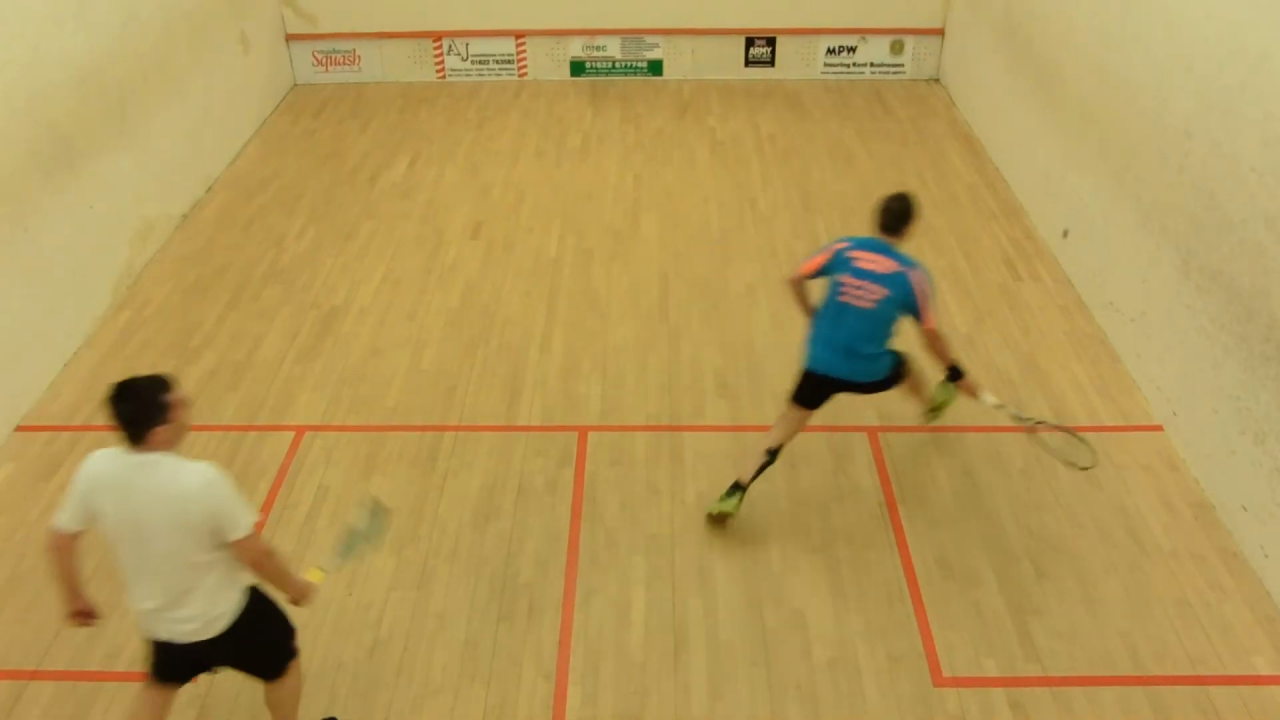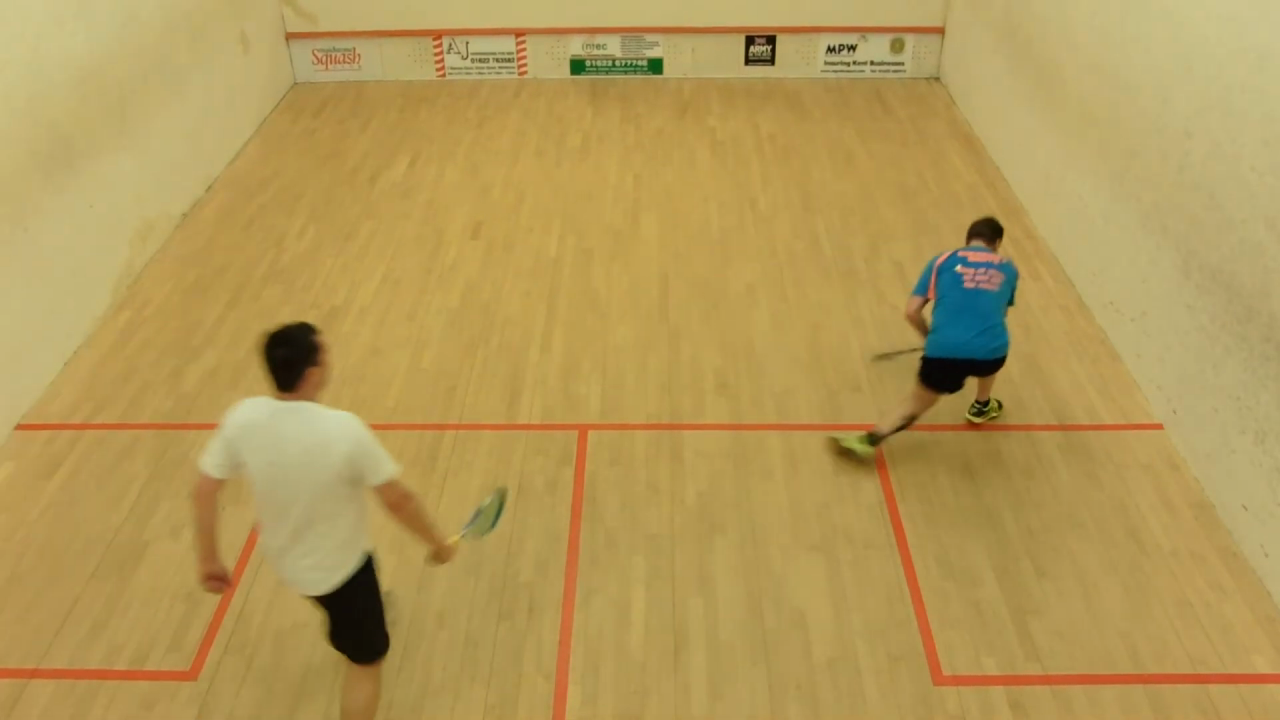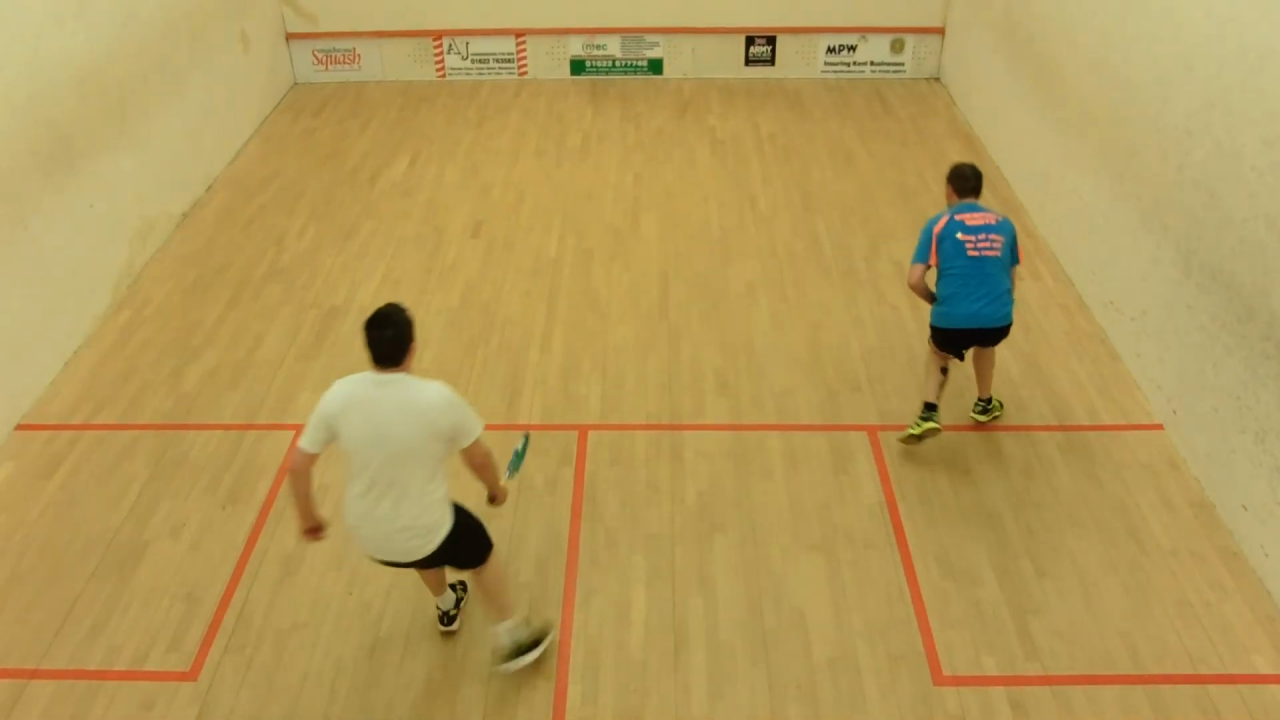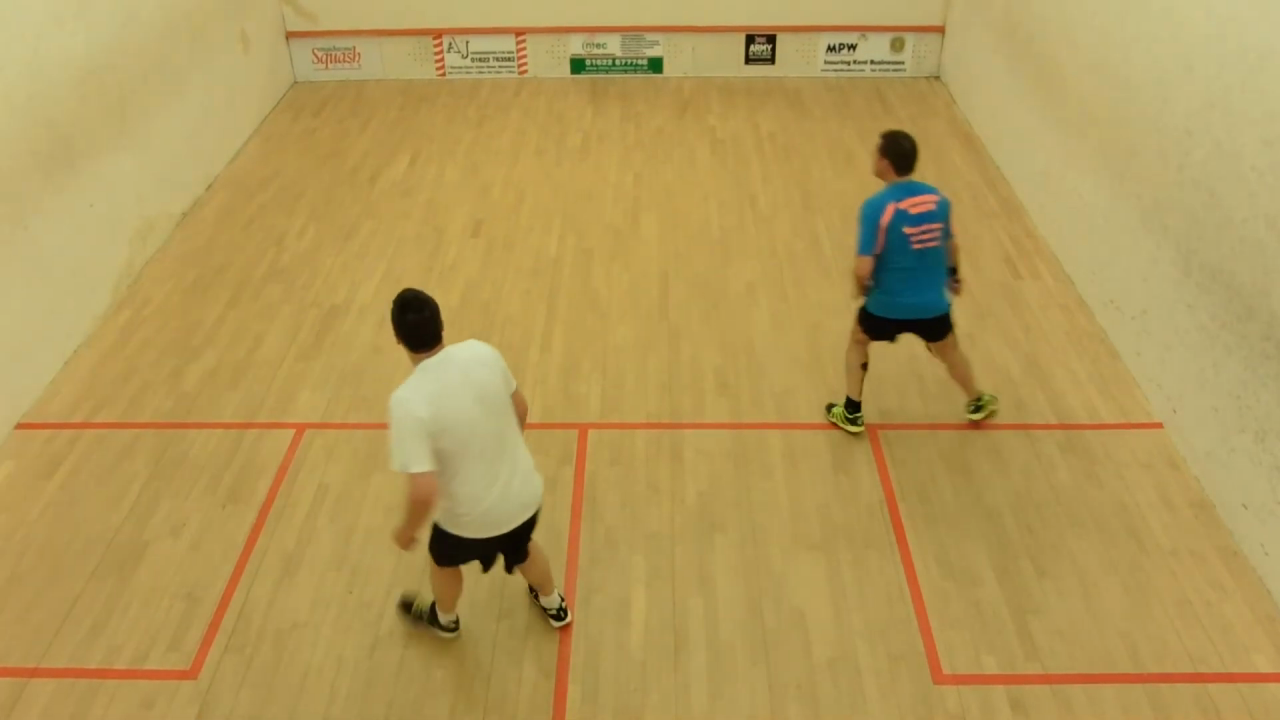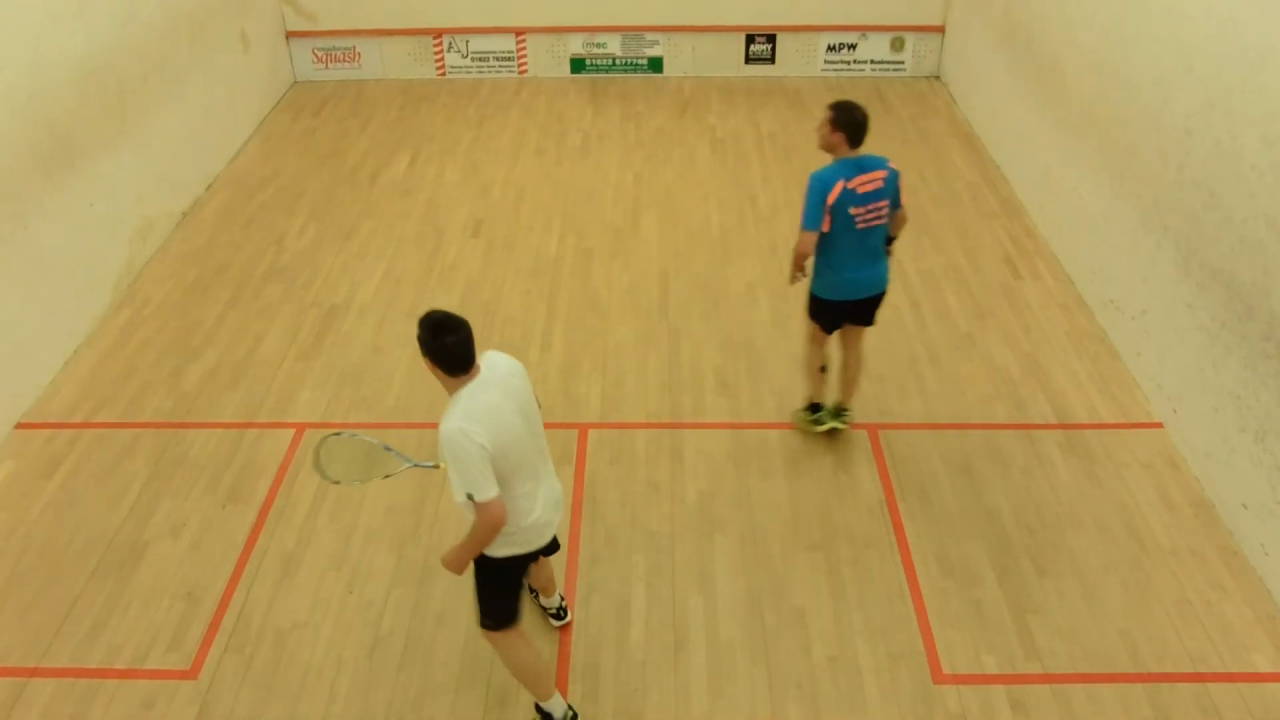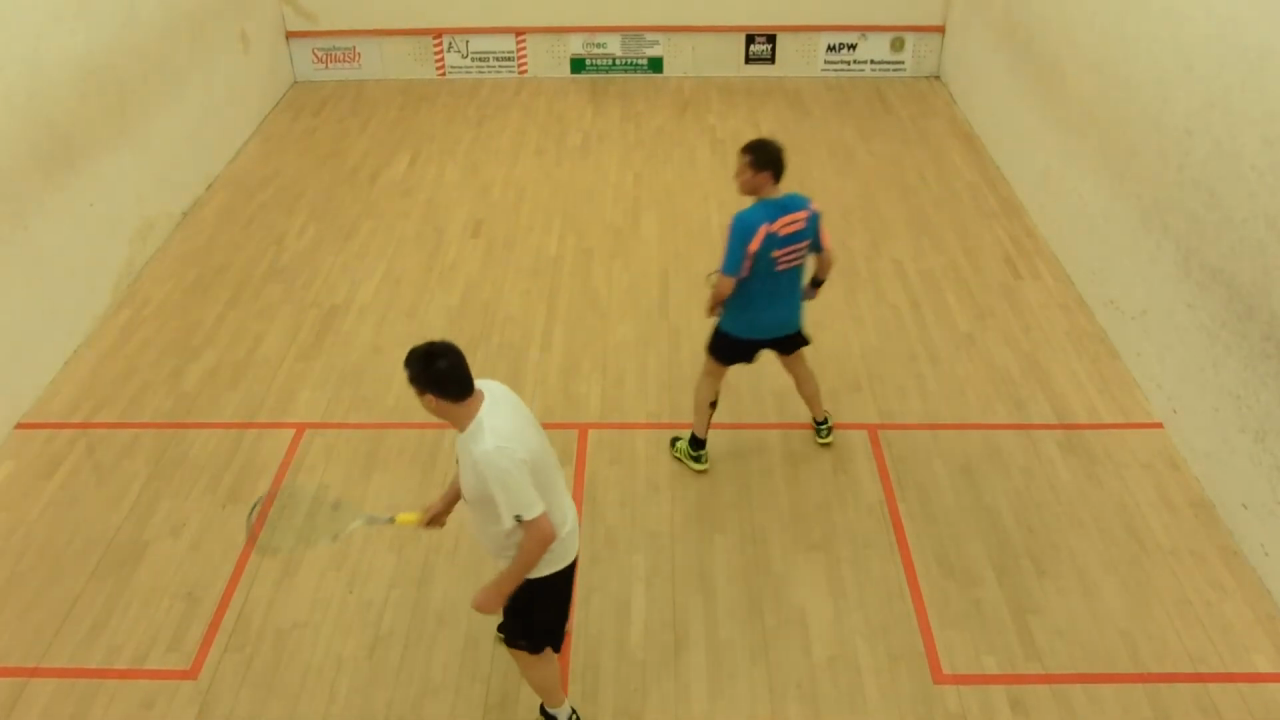
dt=0.3s
person 1, frame 1
left shoulder: (97, 470)
right shoulder: (202, 481)
left elbow: (60, 540)
right elbow: (256, 554)
left wrist: (74, 597)
right wrist: (294, 585)
left hip: (162, 619)
right hip: (223, 611)
left knee: (162, 683)
right knee: (285, 665)
person 1, frame 2
left shoulder: (242, 419)
right shoulder: (344, 432)
left elbow: (203, 492)
right elbow: (397, 500)
left wrist: (209, 559)
right wrist: (436, 541)
left hip: (285, 560)
right hip: (338, 567)
right knee: (366, 662)
person 1, frame 3
left shoulder: (339, 396)
right shoulder: (438, 398)
left elbow: (297, 465)
right elbow: (479, 458)
left wrist: (308, 515)
right wrist: (495, 487)
left hip: (370, 535)
right hip: (426, 529)
right knee: (481, 554)
left ankle: (447, 607)
right ankle: (512, 639)
person 1, frame 4
left shoulder: (409, 402)
right shoulder: (482, 353)
left elbow: (422, 493)
right elbow: (520, 408)
left wrist: (406, 529)
left hip: (472, 517)
right hip: (526, 495)
left knee: (443, 559)
right knee: (522, 548)
left ankle: (444, 618)
right ankle: (554, 606)
person 1, frame 5
left shoulder: (458, 430)
right shoulder: (503, 363)
left elbow: (493, 516)
left wrist: (461, 555)
left hip: (509, 538)
right hip: (546, 504)
left knee: (499, 628)
right knee: (535, 556)
right ankle: (552, 603)
person 1, frame 6
left shoulder: (494, 452)
right shoulder: (487, 391)
left elbow: (541, 532)
left wrist: (499, 589)
right wrist: (445, 501)
left hip: (542, 558)
right hip: (536, 541)
left knee: (525, 646)
right ankle: (541, 616)
person 2, frame 1
left shoulder: (842, 249)
right shoulder: (908, 272)
left elbow: (794, 279)
right elbow: (930, 332)
left wrist: (811, 314)
right wrist: (956, 374)
left hip: (822, 365)
right hip: (869, 372)
left knee: (783, 431)
right knee: (903, 365)
left ankle: (734, 495)
right ankle: (933, 407)
person 2, frame 2
left shoulder: (943, 261)
right shoulder: (1009, 267)
left elbow: (911, 312)
left wrist: (933, 337)
left hip: (945, 351)
right hip: (991, 352)
left knee: (918, 401)
left ankle: (870, 440)
right ankle: (982, 406)
person 2, frame 3
left shoulder: (939, 224)
right shoulder: (1004, 224)
left elbow: (914, 280)
left wrist: (935, 300)
left hip: (953, 319)
right hip: (999, 318)
left knee: (938, 354)
right knee: (985, 346)
left ankle: (928, 415)
right ankle: (984, 405)
person 2, frame 4
left shoulder: (877, 206)
right shoulder: (938, 198)
left elbow: (862, 269)
right elbow: (949, 245)
left wrist: (861, 287)
right wrist: (953, 275)
left hip: (887, 306)
right hip: (933, 303)
left knee: (858, 342)
right knee: (948, 349)
left ankle: (852, 412)
right ankle: (977, 402)
person 2, frame 5
left shoulder: (825, 180)
right shoulder: (886, 169)
left elbow: (805, 243)
right elbow: (901, 216)
left wrist: (796, 266)
left hip: (831, 284)
right hip: (873, 281)
left knee: (817, 340)
right knee: (852, 342)
left ankle: (815, 411)
right ankle: (842, 411)
person 2, frame 6
left shoulder: (747, 222)
right shoulder: (807, 209)
left elbow: (724, 286)
right elbow: (826, 260)
left wrist: (713, 304)
right wrist: (814, 286)
left hip: (743, 322)
right hip: (786, 317)
left knee: (711, 375)
right knee: (796, 364)
left ankle: (696, 448)
right ankle: (821, 424)
